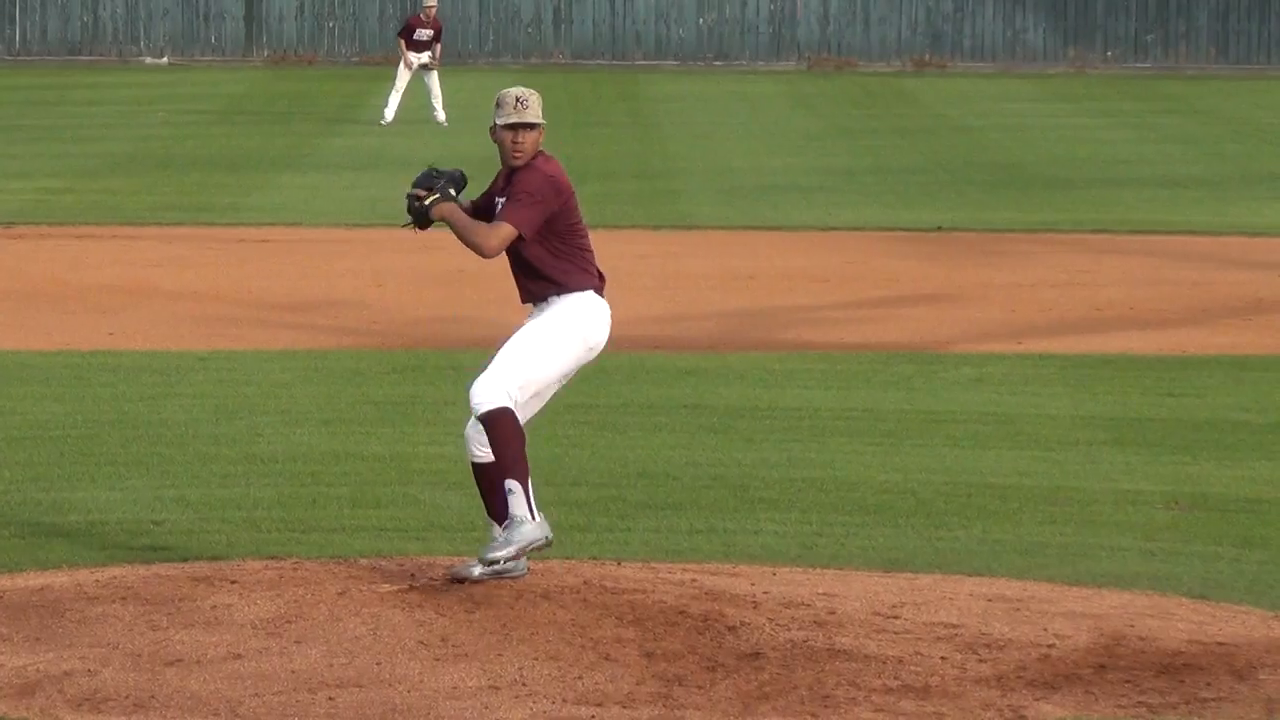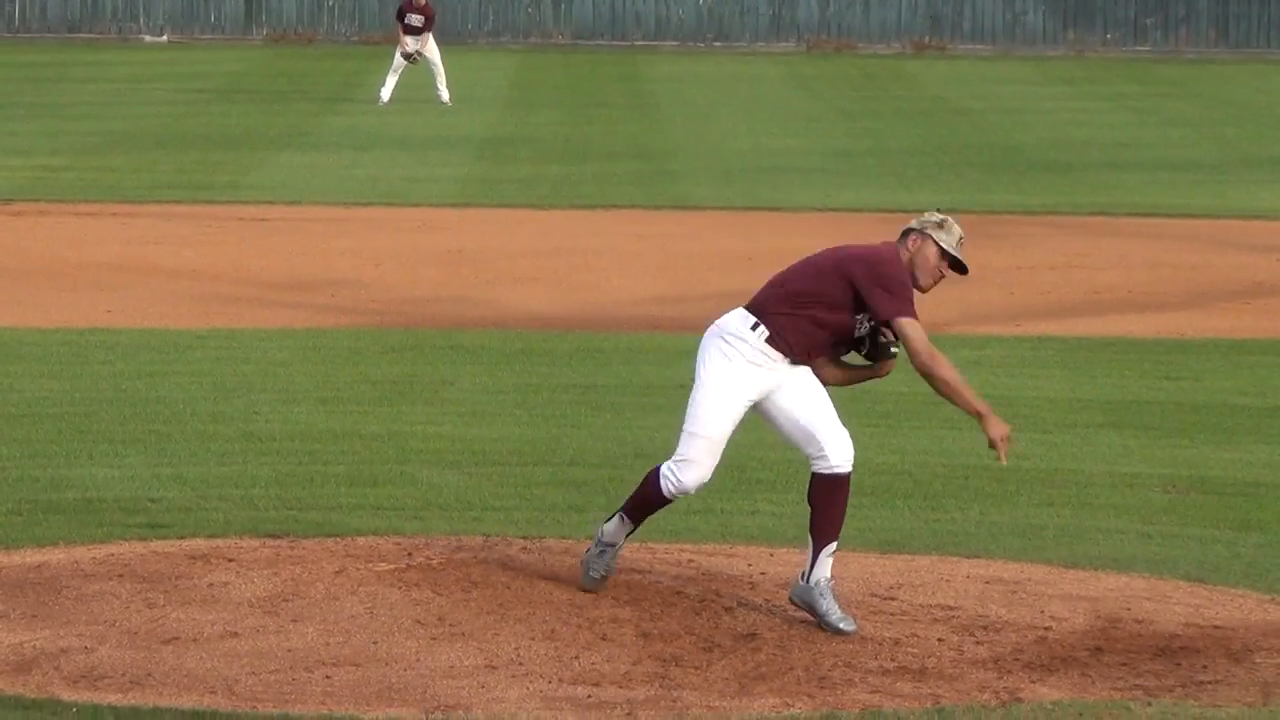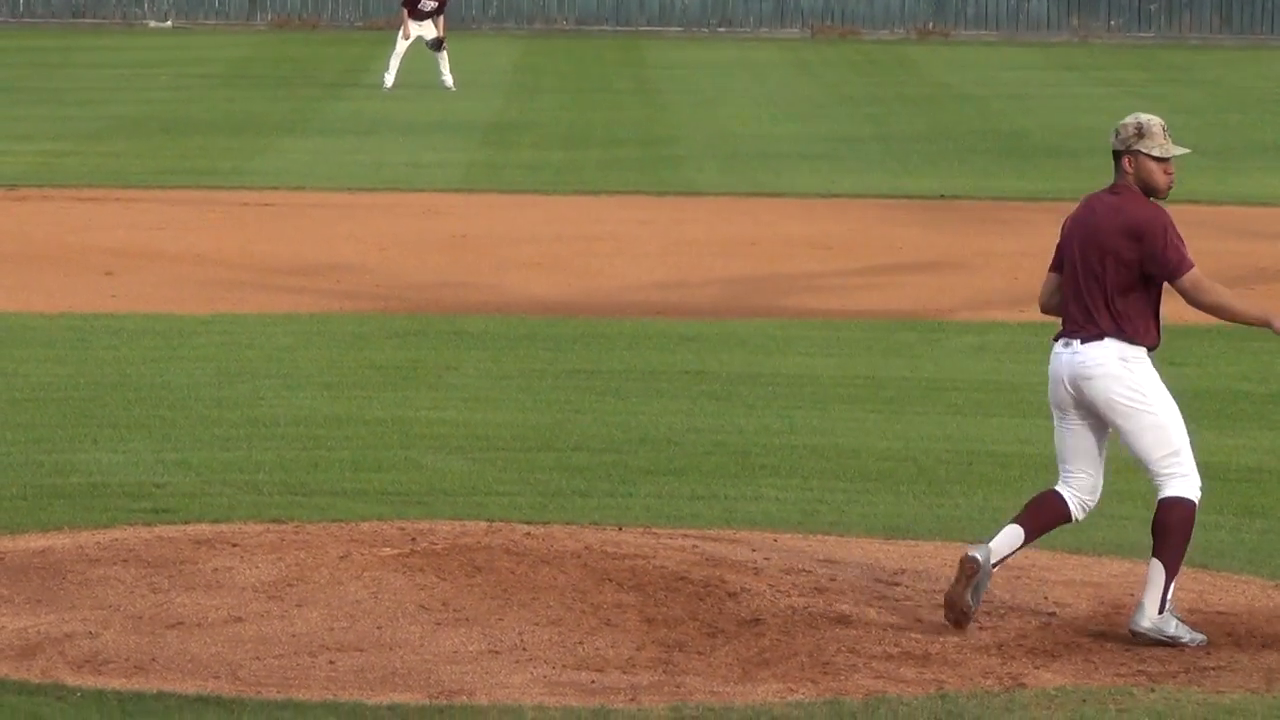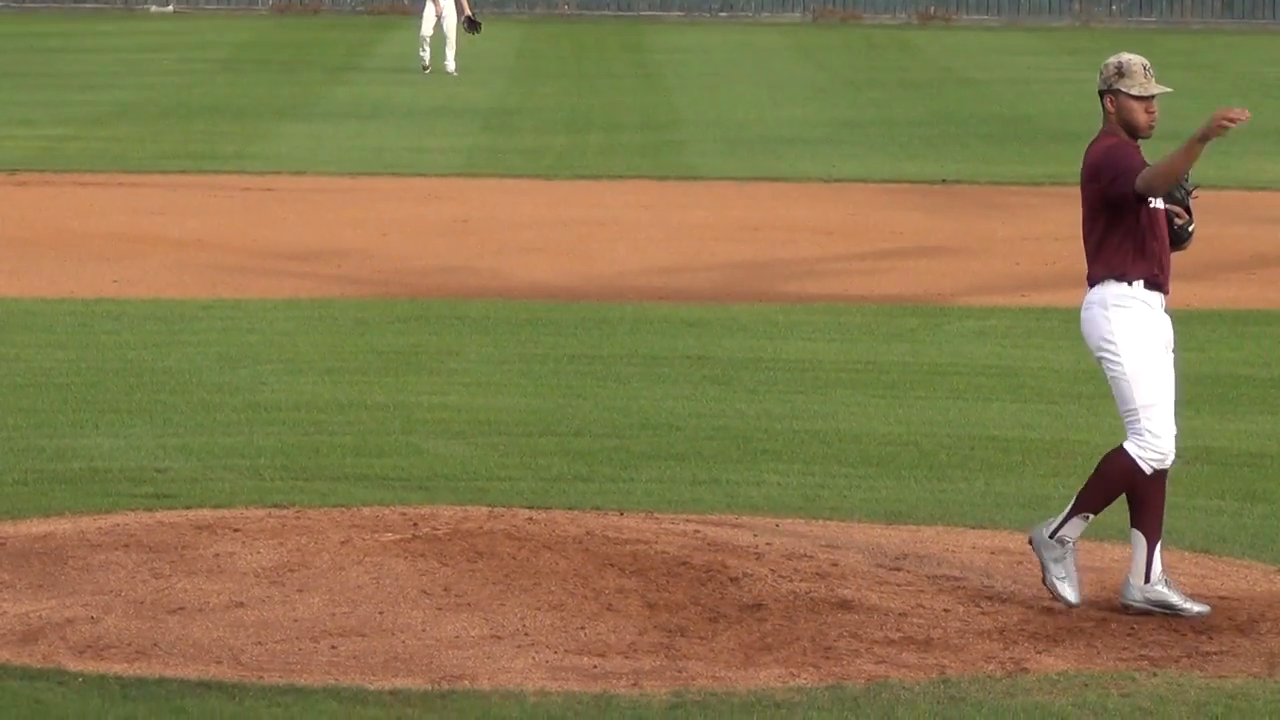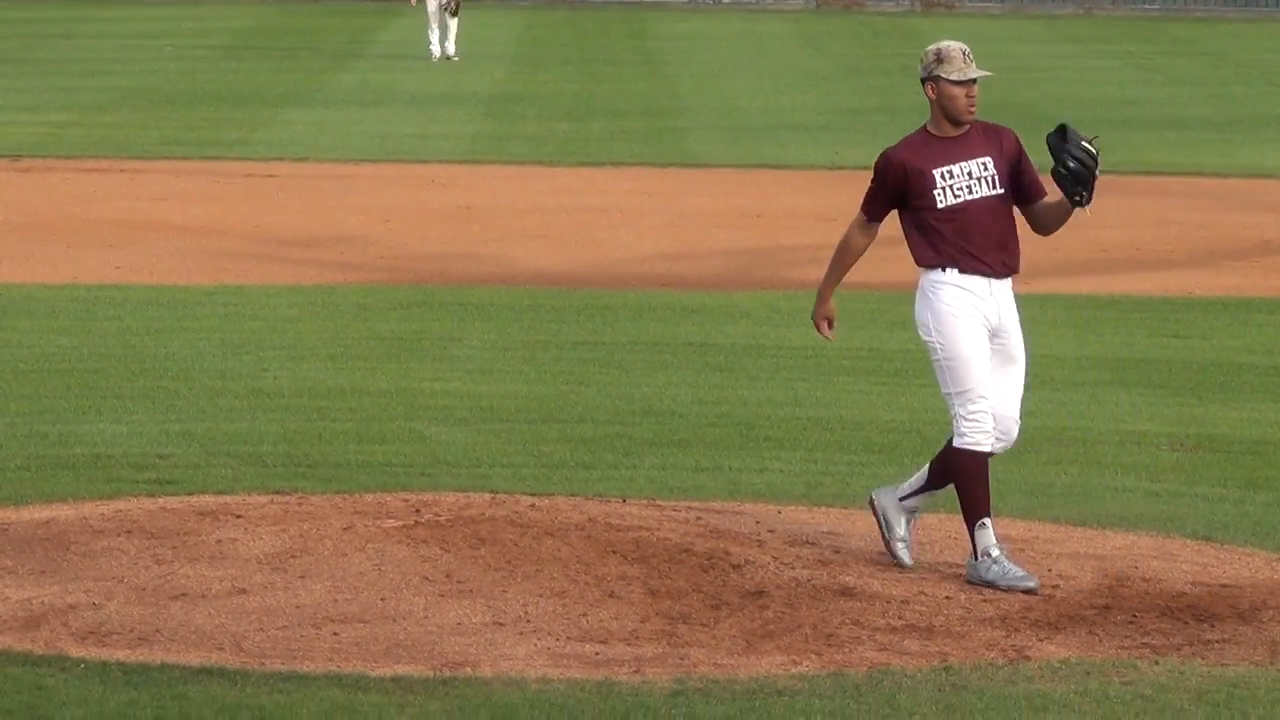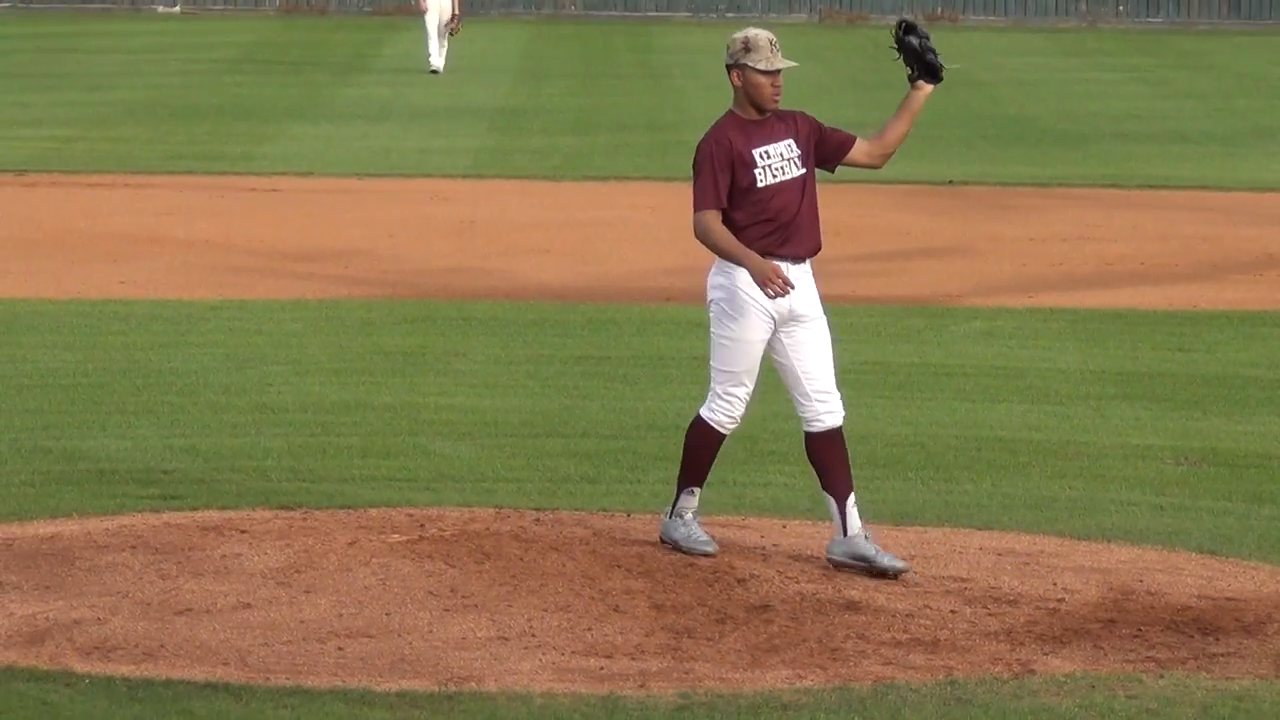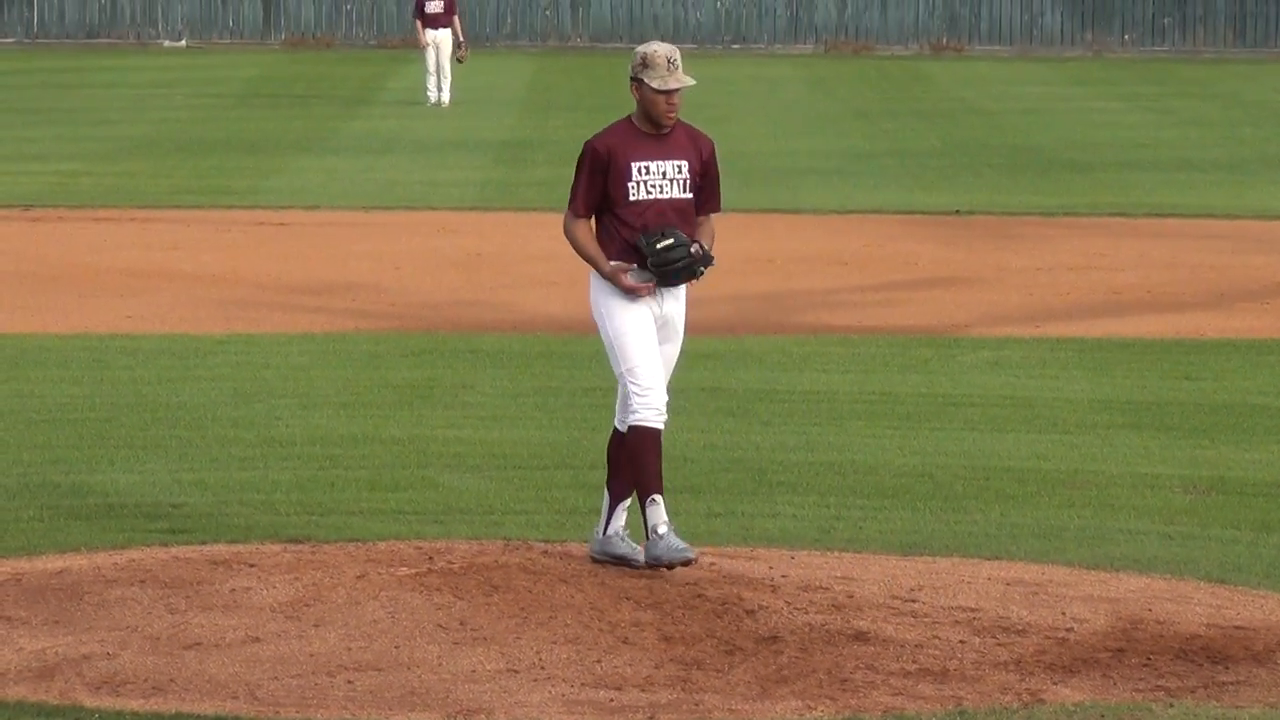
dt=0.7s
person 1, frame 1
left shoulder: (541, 178)
right shoulder: (506, 179)
left elbow: (489, 244)
right elbow: (464, 216)
left wrist: (448, 212)
right wrist: (437, 207)
left hip: (577, 313)
right hip: (551, 320)
left knee: (487, 395)
right knee: (481, 431)
left ankle: (524, 520)
right ankle: (509, 548)
person 1, frame 2
left shoulder: (878, 291)
right shoulder: (884, 266)
left elbow: (824, 374)
right elbow: (921, 353)
left wrist: (872, 365)
right wrist: (985, 414)
left hip: (782, 363)
right hip: (740, 346)
left knee: (835, 454)
right knee: (689, 472)
left ankle: (815, 582)
right ankle: (616, 529)
person 1, frame 3
left shoulder: (1080, 214)
right shoulder: (1147, 218)
left elbow: (1048, 300)
right elbow: (1200, 293)
left hip: (1067, 362)
right hip: (1119, 365)
left knee: (1075, 492)
right knee: (1179, 481)
left ankle: (985, 557)
right ankle: (1153, 612)
person 1, frame 4
left shoulder: (1132, 156)
right shoulder: (1109, 152)
right elbow: (1160, 181)
left wrist: (1177, 229)
right wrist: (1205, 134)
left hip: (1148, 309)
right hip: (1121, 309)
left knee: (1158, 445)
right knee: (1151, 443)
left ankle: (1146, 582)
right ankle: (1060, 533)
person 1, frame 5
left shoulder: (1003, 142)
right shoulder: (903, 159)
left elbow: (1044, 222)
right elbow: (863, 228)
left wrist: (1073, 197)
right wrist: (824, 295)
left hip: (1001, 298)
right hip: (951, 298)
left knee: (1000, 432)
right knee: (975, 425)
left ankle: (898, 502)
right ankle: (986, 554)
person 1, frame 6
left shoulder: (798, 127)
right shoulder: (720, 140)
left elbow: (875, 152)
right elbow: (705, 223)
left wrist: (919, 92)
right wrist: (754, 263)
left hip: (799, 284)
right hip: (745, 284)
left knee: (824, 409)
right knee: (725, 406)
left ankle: (848, 536)
right ankle: (681, 516)
person 1, frame 7
left shoulder: (698, 146)
right shoulder: (606, 146)
left elbow: (706, 219)
right elbow: (575, 221)
left wrist: (699, 251)
right wrist: (608, 268)
left hip: (671, 292)
right hip: (620, 289)
left knee: (637, 409)
right knee: (648, 400)
left ankle: (609, 533)
right ankle: (659, 531)
